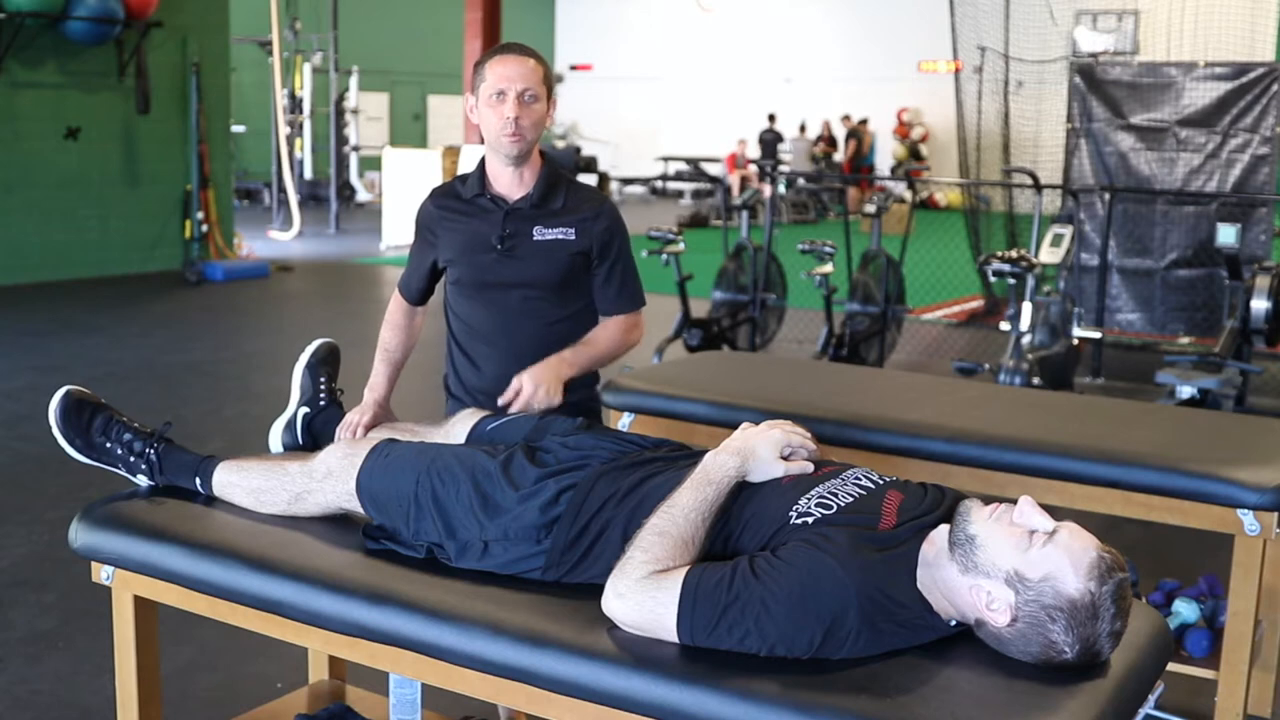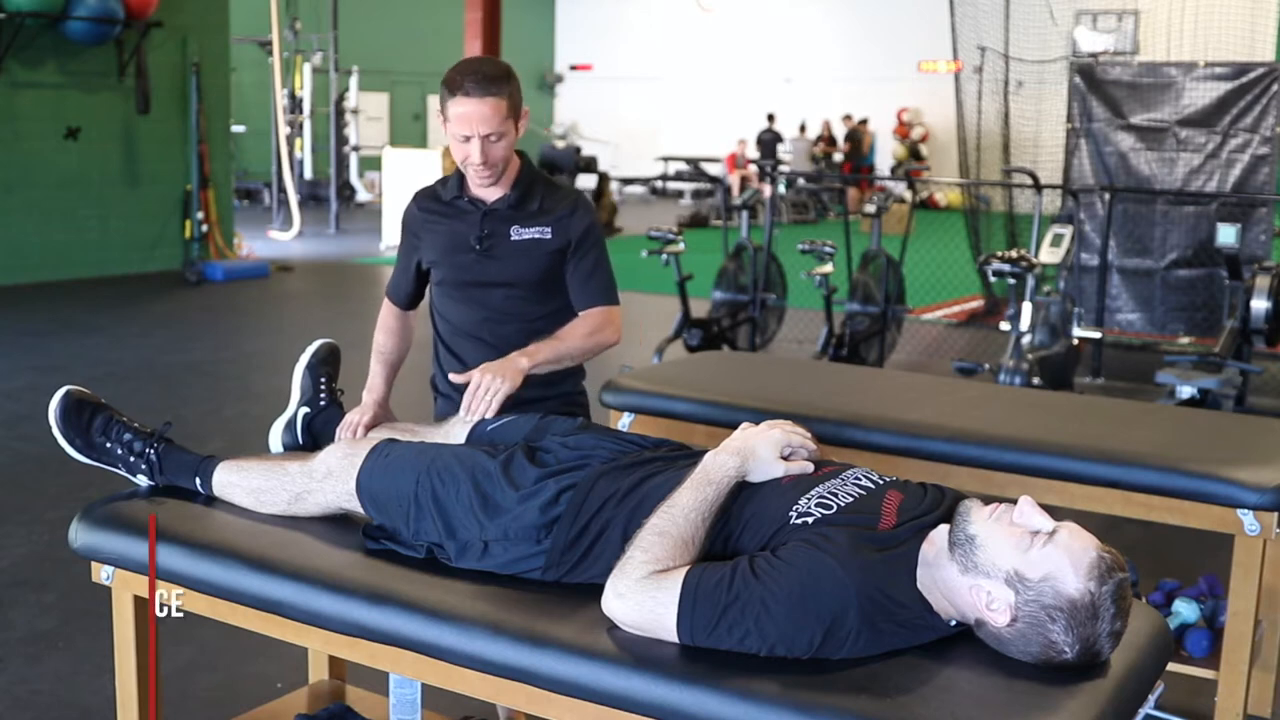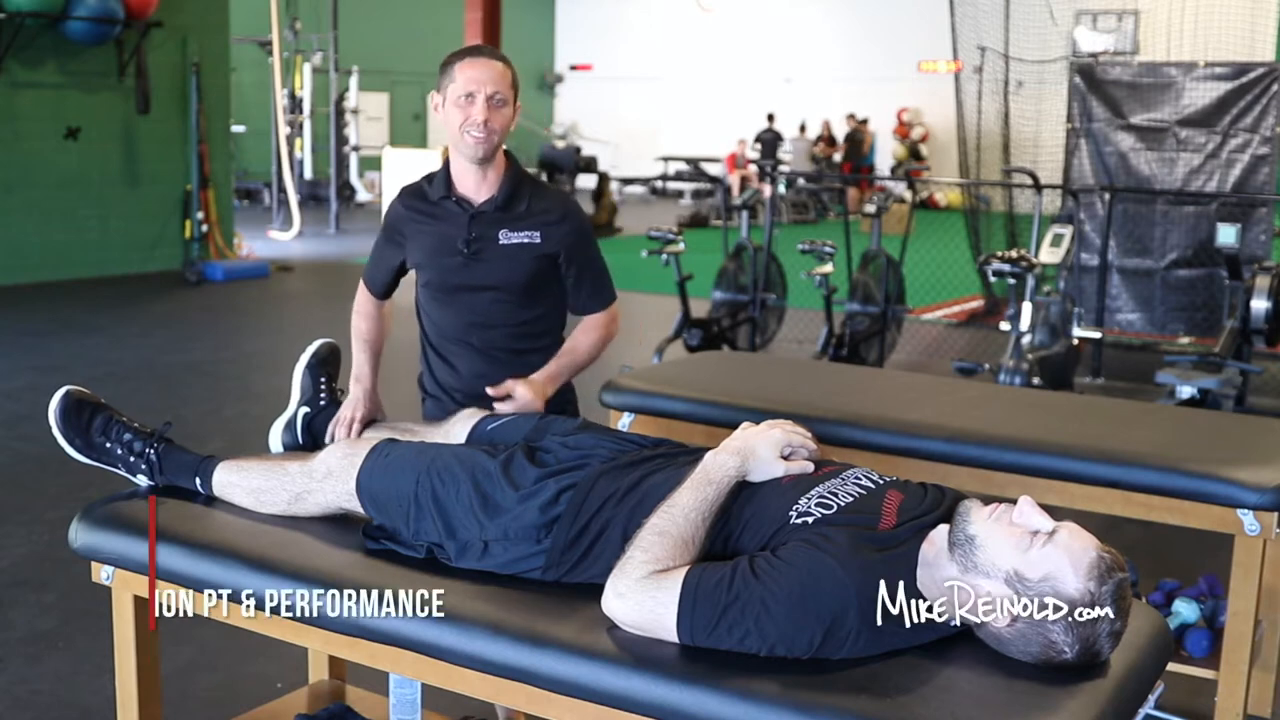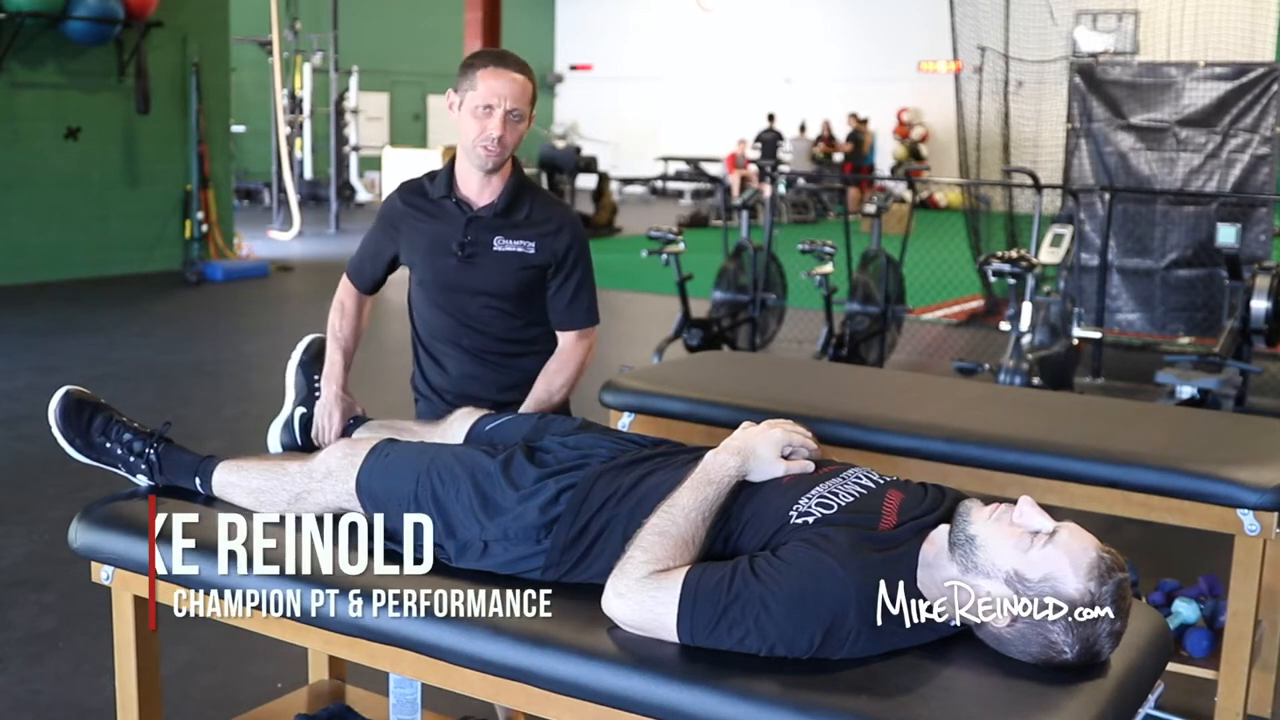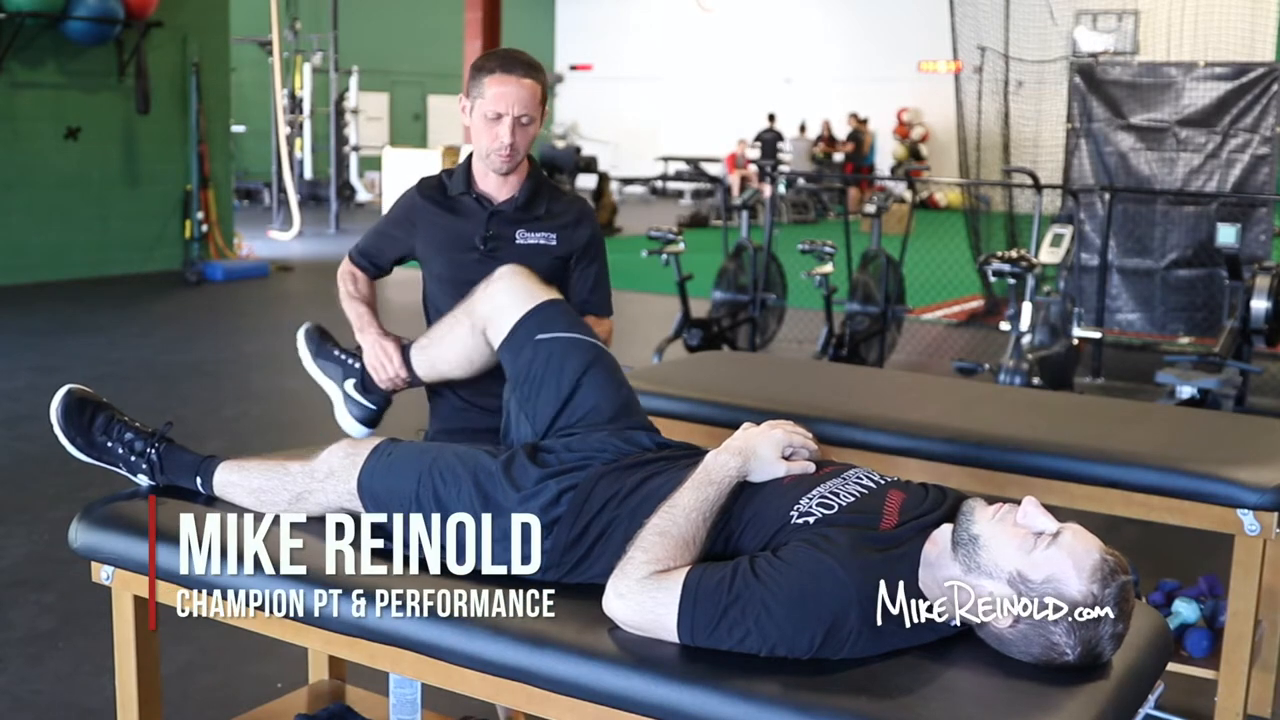
dt=0.5s
person 1, frame 1
left shoulder: (836, 594)
right shoulder: (941, 521)
left elbow: (631, 599)
left wrist: (732, 456)
right wrist: (758, 455)
left hip: (566, 512)
right hip: (642, 454)
left knee: (342, 470)
right knee: (466, 420)
left ankle: (172, 469)
right ankle: (339, 428)
person 1, frame 2
left shoulder: (839, 594)
right shoulder: (941, 517)
left elbow: (632, 597)
left wrist: (732, 456)
right wrist: (752, 453)
left hip: (568, 515)
right hip: (643, 452)
left knee: (343, 472)
right knee: (470, 421)
left ankle: (174, 469)
right ankle: (343, 427)
person 1, frame 3
left shoulder: (838, 597)
right shoulder: (943, 517)
left elbow: (633, 599)
left wrist: (733, 458)
right wrist: (766, 448)
left hip: (565, 514)
right hip: (643, 452)
left knee: (343, 473)
right knee: (460, 421)
left ankle: (171, 469)
right ankle: (344, 425)
person 1, frame 4
left shoulder: (841, 596)
right shoulder: (945, 515)
left elbow: (634, 599)
left wrist: (730, 457)
right wrist: (787, 453)
left hip: (569, 516)
right hip: (640, 454)
left knee: (337, 474)
right knee: (466, 420)
left ankle: (171, 467)
right ankle: (337, 432)
person 1, frame 5
left shoulder: (836, 597)
right shoulder: (937, 516)
left elbow: (633, 598)
left wrist: (731, 457)
right wrist: (786, 449)
left hip: (568, 507)
right hip: (639, 450)
left knee: (341, 470)
right knee: (506, 286)
left ankle: (173, 468)
right ankle: (373, 377)
person 2, frame 1
left shoulder: (591, 213)
right shoulder: (442, 208)
left elbow: (626, 323)
right elbow: (407, 303)
left wrist: (562, 365)
right wrist: (375, 396)
person 2, frame 2
left shoulder: (567, 212)
right shoulder: (425, 211)
left elbow: (604, 325)
right elbow: (398, 307)
left wrist: (519, 362)
right wrist: (375, 397)
right hip: (455, 420)
person 2, frame 3
left shoulder: (557, 213)
right shoulder: (411, 208)
left elbow: (602, 318)
right elbow: (372, 294)
left wrist: (544, 383)
right wrist: (362, 388)
right hip: (446, 420)
person 2, frame 4
left shoulder: (556, 225)
right shoulder: (408, 206)
left elbow: (577, 341)
right elbow: (354, 288)
right wrist: (334, 387)
right hip: (435, 422)
person 2, frame 5
left shoulder: (573, 217)
right shoulder: (426, 203)
left elbow: (599, 324)
right elbow: (355, 270)
right wrist: (370, 336)
right hip: (455, 423)
